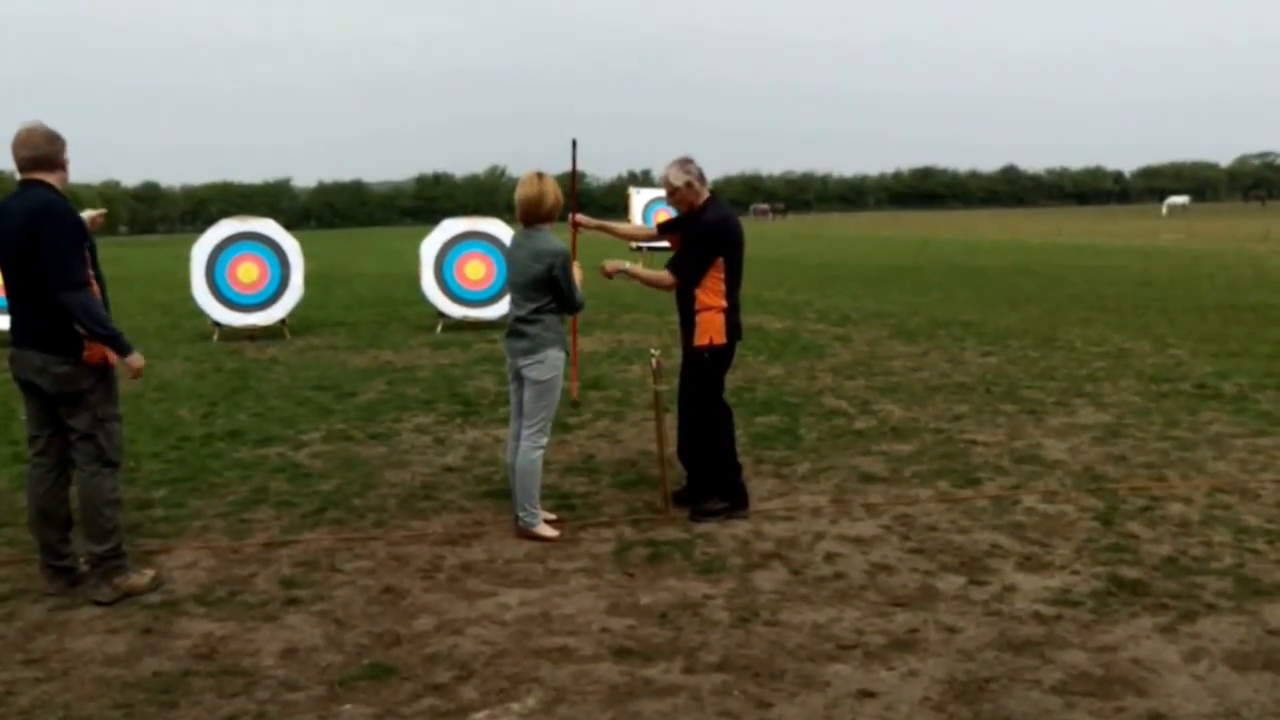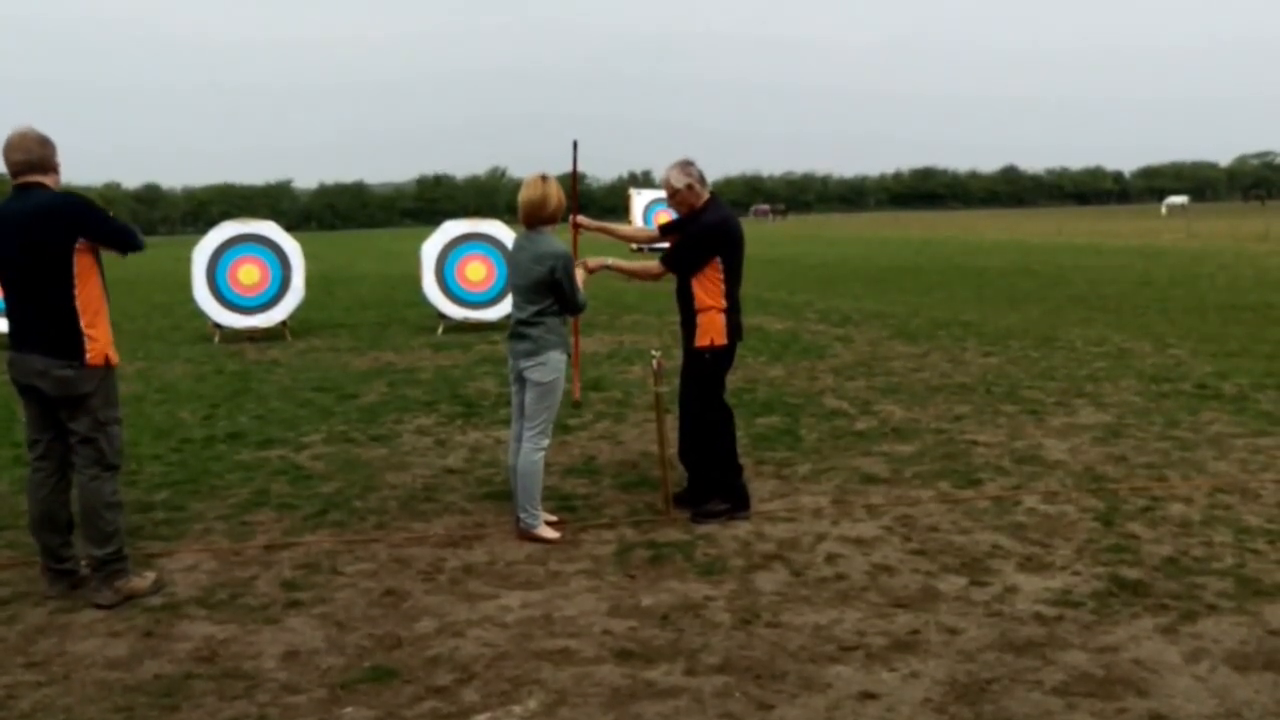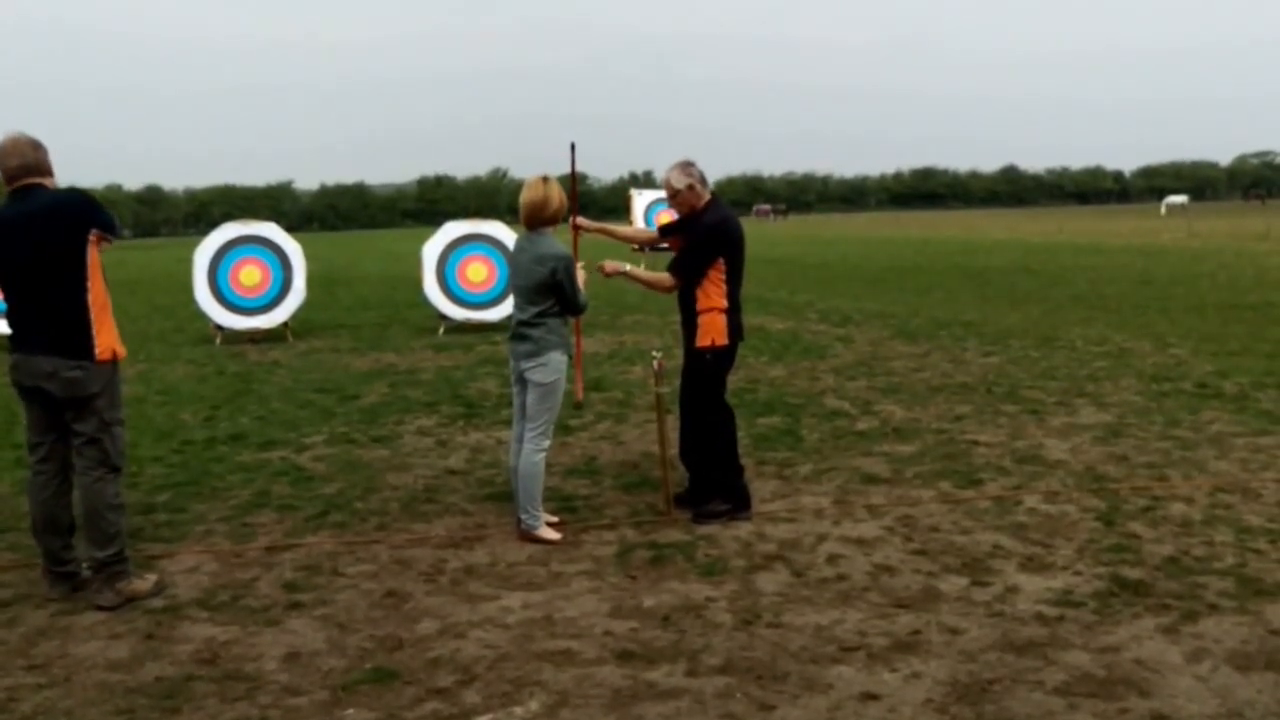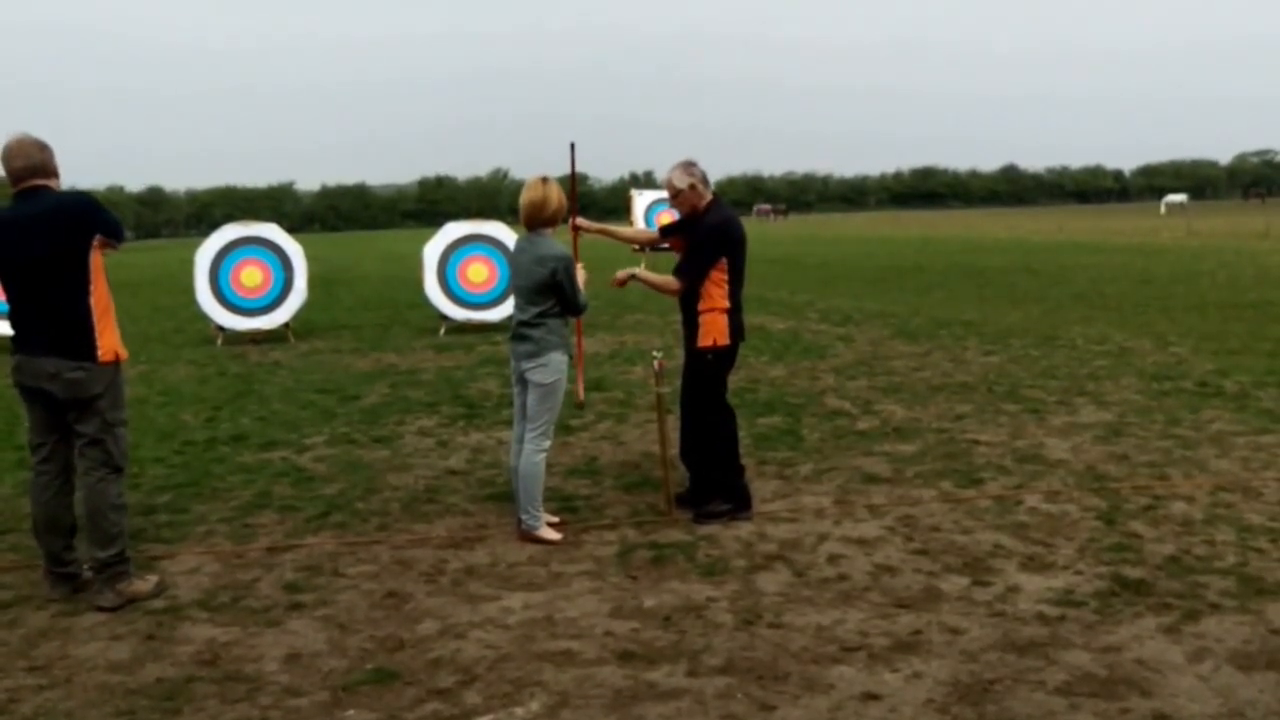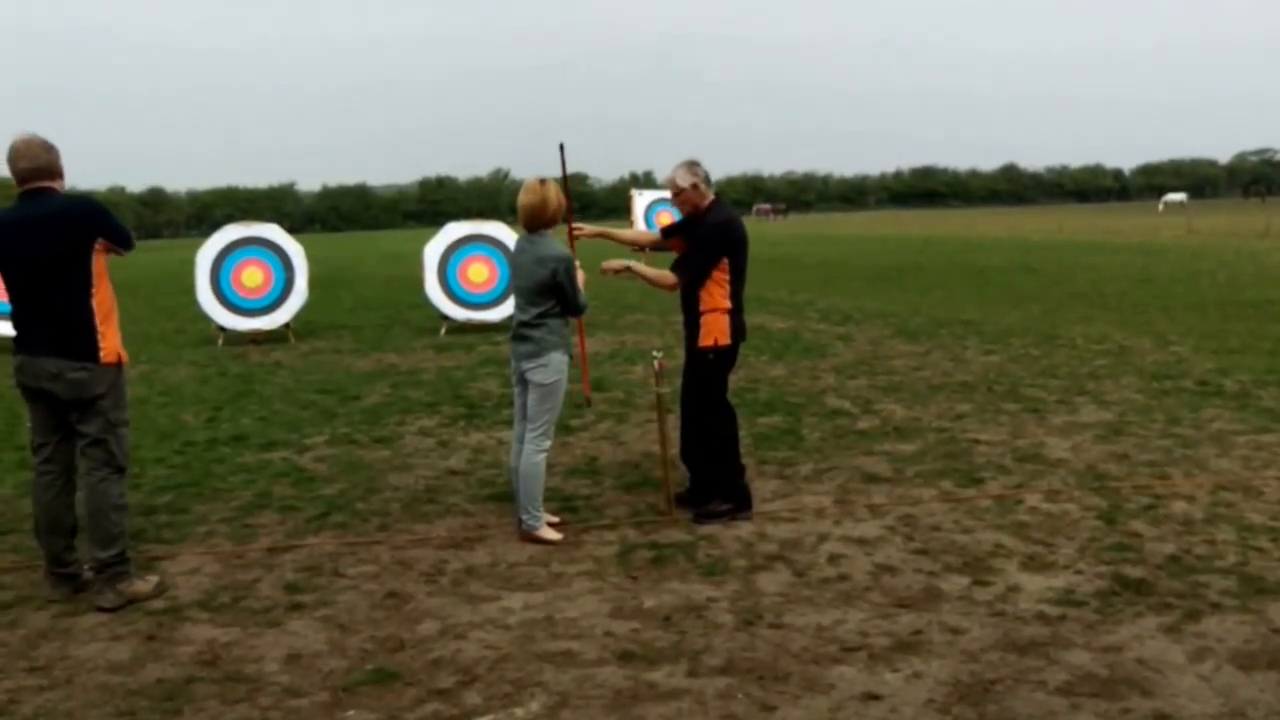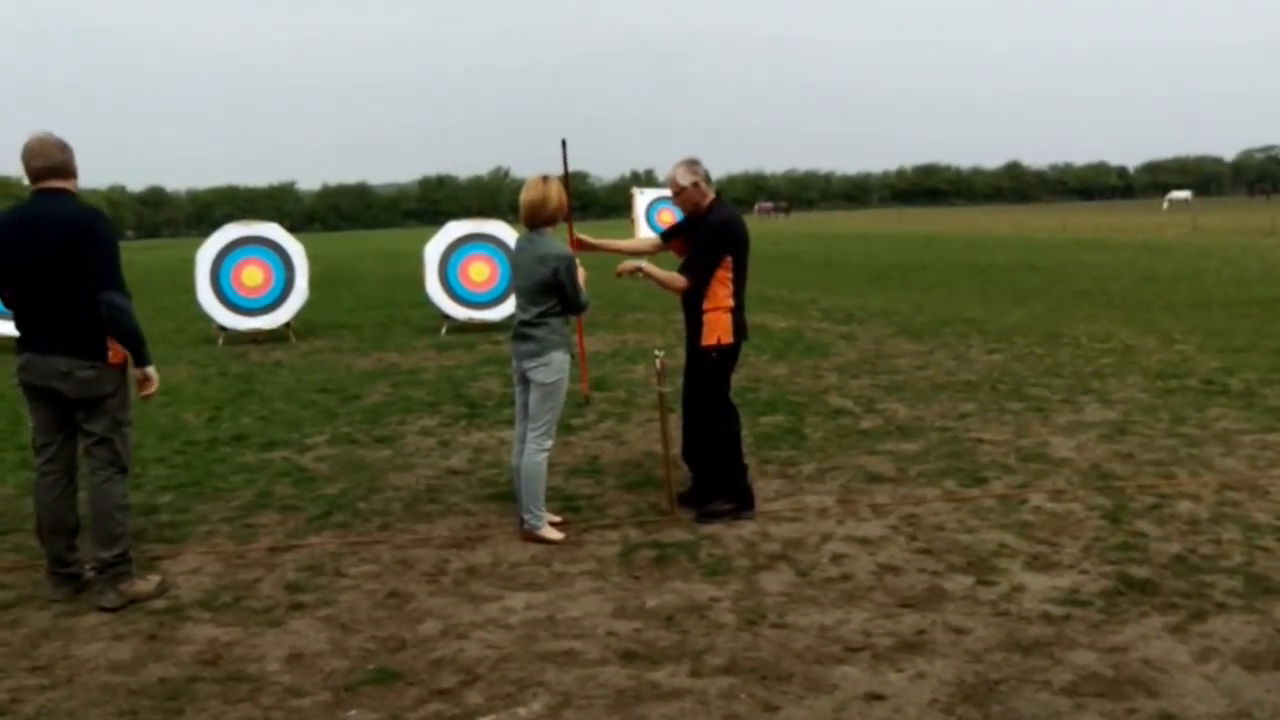
dt=0.5s
person 1, frame 1
right shoulder: (54, 209)
right elbow: (75, 293)
left wrist: (79, 229)
right wrist: (122, 348)
right hip: (73, 359)
left knee: (46, 460)
right knee: (97, 461)
left ankle: (58, 567)
right ankle: (109, 573)
person 1, frame 2
right shoulder: (67, 208)
right elbow: (132, 241)
right wrist: (99, 231)
right hip: (76, 361)
left knee: (46, 463)
right knee: (96, 465)
left ankle: (58, 570)
right ankle: (110, 576)
person 1, frame 3
right shoulder: (73, 205)
right elbow: (110, 229)
right hip: (81, 360)
left knee: (46, 465)
right knee: (98, 466)
left ankle: (60, 572)
right ankle: (111, 578)
person 1, frame 4
right shoulder: (76, 207)
right elbow: (115, 235)
right hip: (83, 361)
left knee: (48, 465)
right knee: (100, 465)
left ankle: (61, 573)
right ankle: (112, 578)
person 1, frame 5
right shoulder: (81, 211)
right elbow: (125, 243)
right hip: (86, 362)
left knee: (50, 465)
right knee: (103, 466)
left ankle: (61, 573)
right ankle: (112, 578)
person 1, frame 6
right shoulder: (88, 220)
right elbow: (112, 296)
right wrist: (143, 358)
right hip: (90, 362)
left knee: (52, 464)
right knee: (107, 467)
left ankle: (63, 573)
right ankle: (115, 579)
person 2, frame 1
left shoulder: (517, 243)
right shoulder: (555, 250)
right elbow: (572, 304)
right wrist: (577, 280)
left hip: (516, 346)
right hip: (543, 351)
left knee: (518, 432)
right knee: (534, 437)
left ankle: (525, 508)
right ankle: (529, 520)
person 2, frame 2
left shoulder: (519, 245)
right shoulder: (557, 253)
right elbow: (574, 305)
right wrist: (579, 281)
left hip: (518, 348)
right hip: (545, 353)
left knee: (520, 434)
right knee: (536, 439)
left ankle: (526, 510)
right ankle: (530, 521)
person 2, frame 3
left shoulder: (520, 246)
right shoulder: (558, 255)
right elbow: (576, 307)
right wrist: (580, 281)
left hip: (520, 349)
right hip: (546, 354)
left knee: (521, 435)
right knee: (537, 440)
left ankle: (527, 511)
right ankle: (531, 523)
person 2, frame 4
left shoulder: (521, 247)
right shoulder: (558, 255)
right elbow: (576, 307)
right wrist: (580, 281)
left hip: (520, 350)
right hip: (546, 355)
left knee: (521, 436)
right knee: (537, 441)
left ankle: (528, 511)
right ankle: (531, 523)
person 2, frame 5
left shoulder: (520, 247)
right shoulder: (559, 256)
right elbow: (576, 307)
right wrist: (579, 281)
left hip: (521, 350)
right hip: (547, 354)
left knee: (522, 436)
right knee: (538, 440)
left ankle: (527, 511)
right ankle: (532, 523)
person 2, frame 6
left shoulder: (521, 245)
right shoulder: (559, 254)
right elbow: (577, 306)
right wrist: (580, 280)
left hip: (522, 349)
right hip: (548, 354)
left knee: (523, 435)
right knee: (539, 440)
left ankle: (529, 511)
right ankle: (534, 522)
person 3, frame 1
left shoulder: (713, 223)
right shoulder: (697, 217)
left elbow: (670, 279)
right elbow: (648, 232)
left wrist: (623, 267)
right wrist: (595, 225)
left hip: (713, 329)
right hip: (700, 327)
left knee: (708, 406)
right knee: (692, 405)
left ankle: (730, 494)
right ankle: (702, 484)
person 3, frame 2
left shoulder: (713, 224)
right shoulder: (699, 218)
left elbow: (657, 270)
right elbow: (650, 235)
left wrist: (607, 263)
right wrist: (595, 226)
left hip: (713, 330)
right hip: (701, 328)
left knee: (709, 408)
right knee: (693, 407)
left ankle: (731, 495)
right ankle: (702, 486)
person 3, frame 3
left shoulder: (714, 225)
right shoulder: (699, 219)
left elbow: (669, 282)
right elbow: (649, 235)
left wrist: (623, 269)
right wrist: (596, 227)
left hip: (714, 331)
right hip: (702, 329)
left knee: (711, 408)
right knee: (694, 407)
left ankle: (732, 496)
right ankle: (703, 486)
person 3, frame 4
left shoulder: (716, 225)
right shoulder: (700, 220)
left elbow: (676, 284)
right elbow: (651, 236)
left wrist: (634, 273)
right wrist: (597, 228)
left hip: (715, 331)
right hip: (702, 329)
left knee: (712, 408)
right knee: (695, 408)
left ankle: (734, 496)
right ankle: (704, 487)
person 3, frame 5
left shoulder: (718, 225)
right shoulder: (701, 220)
left elbow: (672, 280)
right elbow: (653, 238)
left wrist: (628, 265)
right wrist: (599, 232)
left hip: (716, 331)
right hip: (703, 329)
left knee: (713, 408)
right knee: (695, 407)
left ankle: (734, 496)
right ankle: (705, 486)
person 3, frame 6
left shoulder: (720, 223)
right shoulder: (699, 220)
left elbow: (682, 282)
right elbow: (653, 243)
left wrist: (640, 268)
right wrist: (597, 245)
left hip: (718, 330)
right hip: (703, 329)
left knee: (715, 408)
right knee: (696, 407)
left ankle: (736, 495)
right ankle: (707, 485)
